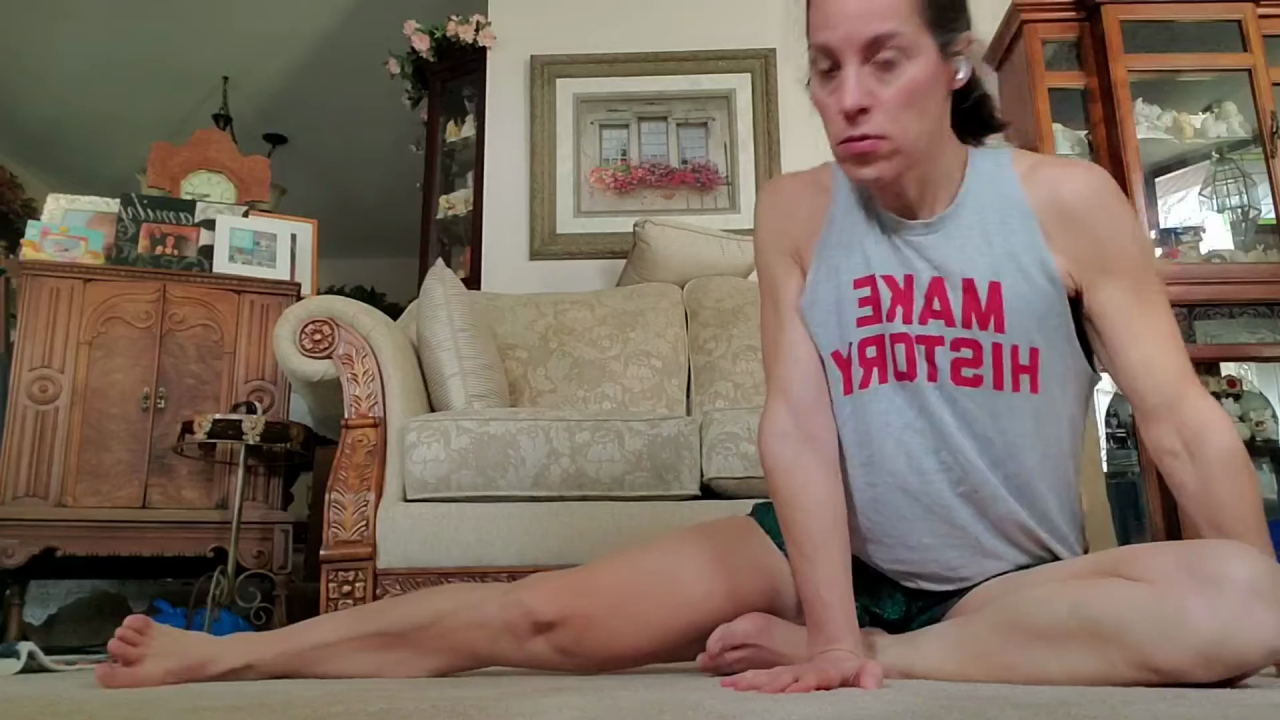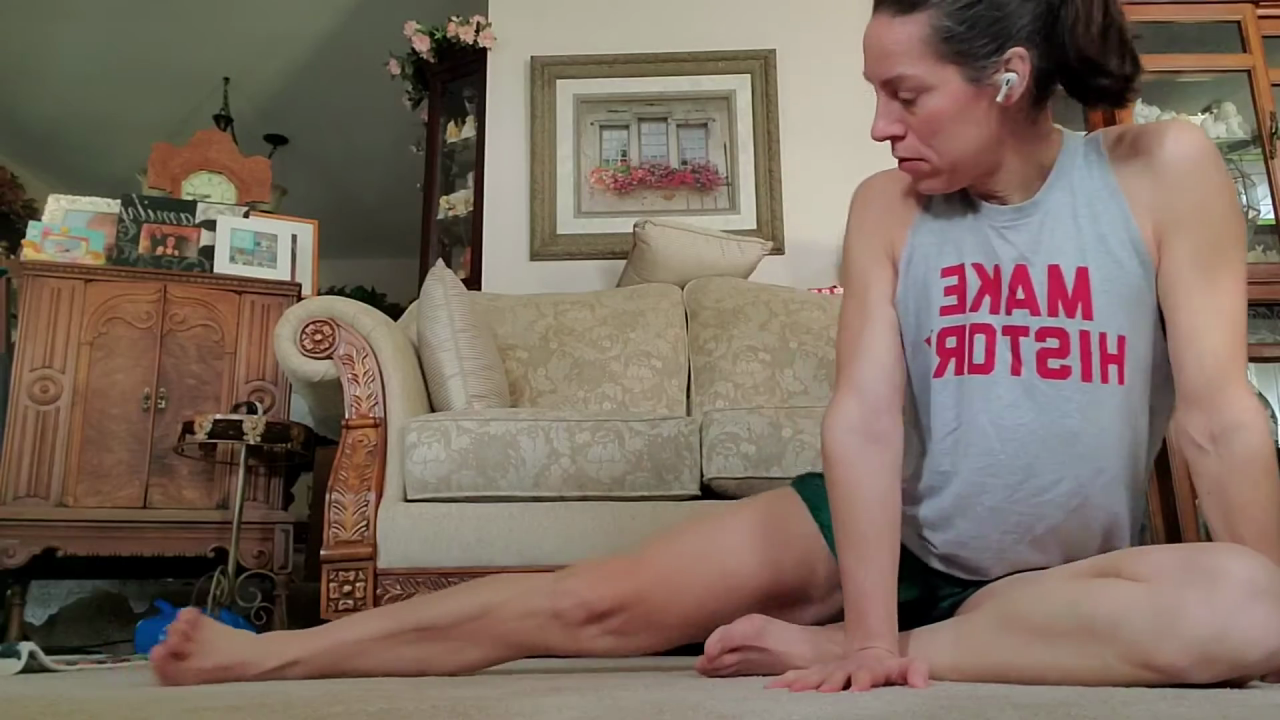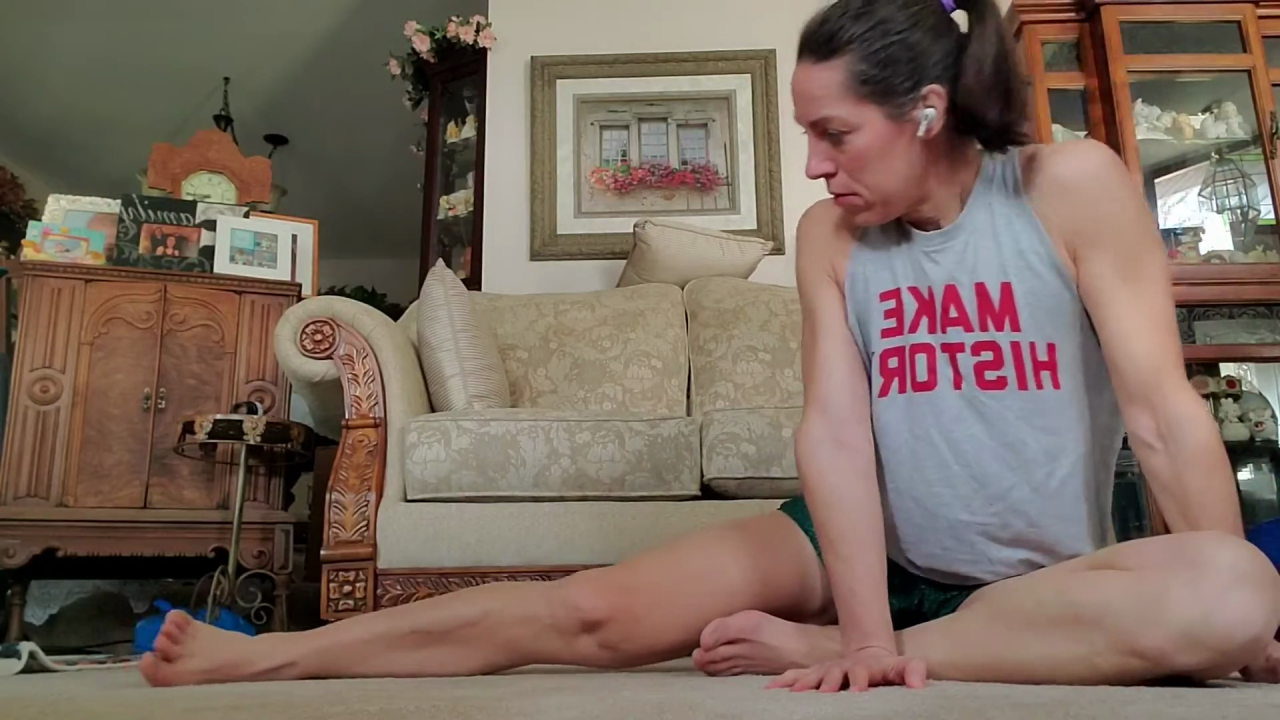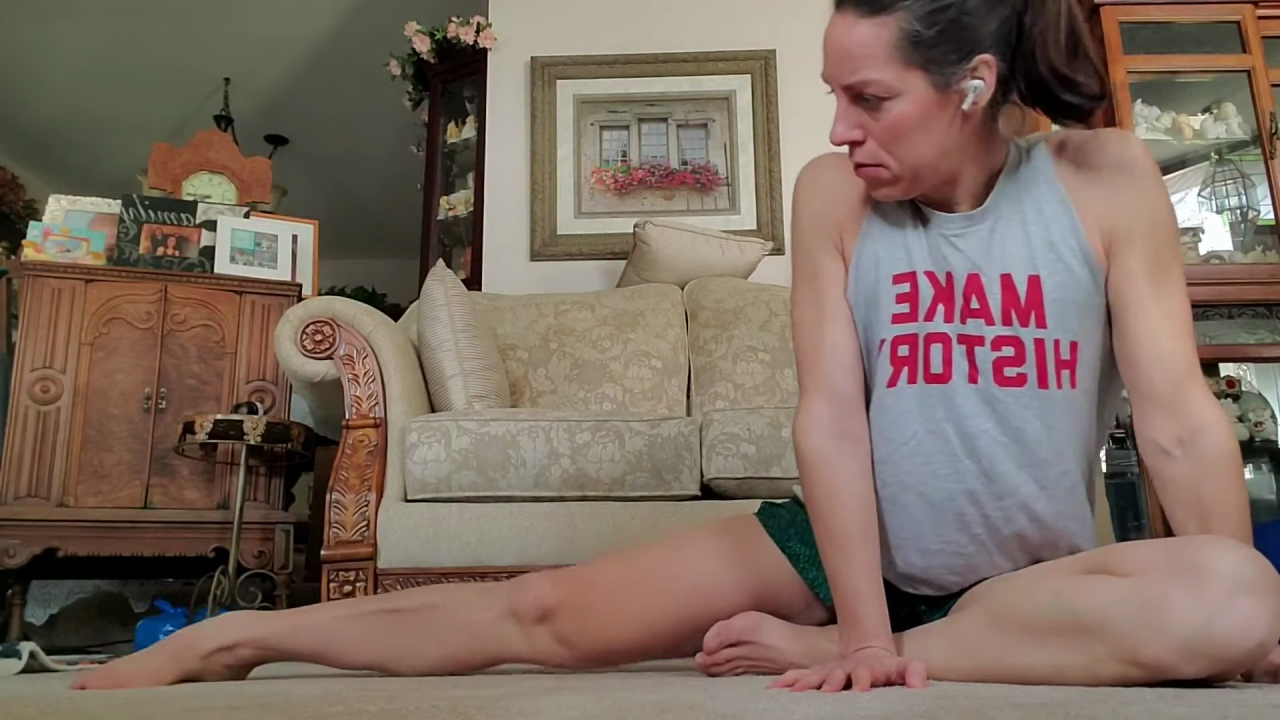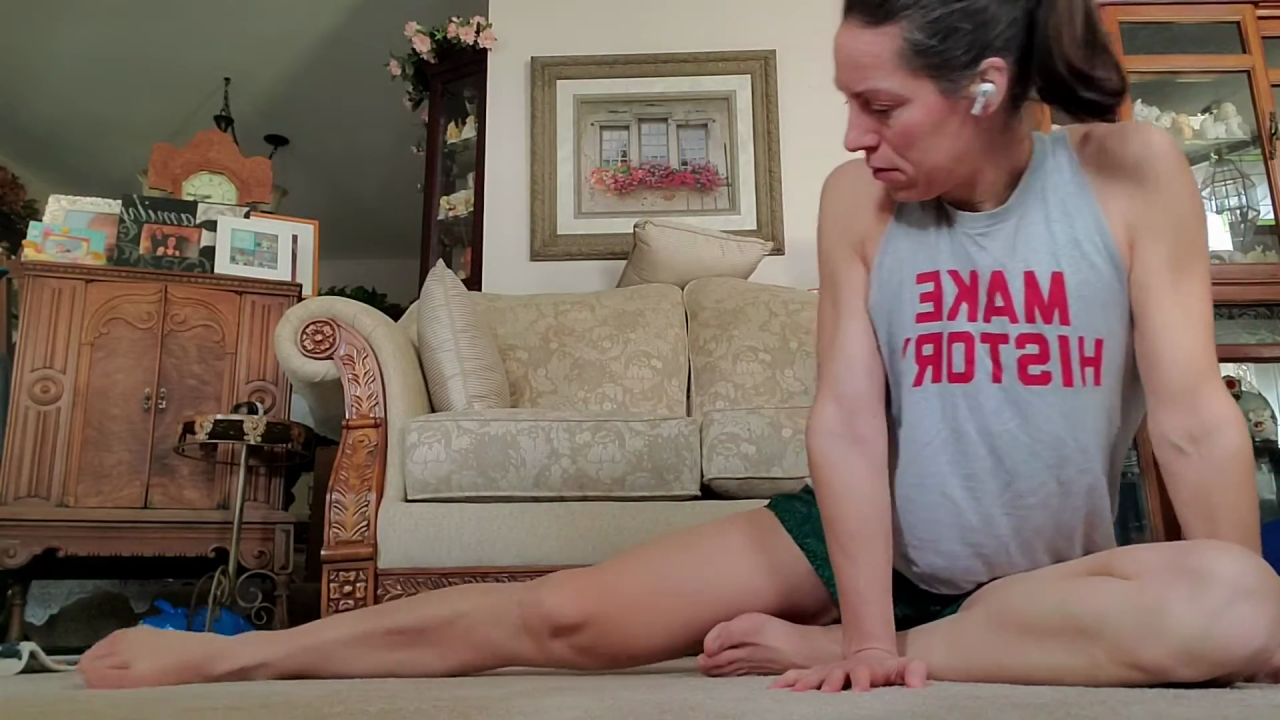
dt=0.7s
person 1, frame 1
left shoulder: (1067, 200)
right shoulder: (794, 209)
left elbow: (1183, 426)
right elbow: (795, 428)
right wrist: (833, 629)
left hip: (1016, 580)
right hip: (839, 545)
right knee: (549, 615)
left ankle: (884, 655)
right ankle: (221, 656)
person 1, frame 2
left shoulder: (1165, 171)
right shoulder: (885, 207)
right elbow: (863, 416)
right wrist: (870, 628)
left hip: (1048, 582)
right hip: (885, 526)
right knee: (599, 598)
left ankle: (818, 648)
right ankle: (266, 654)
person 1, frame 3
left shoulder: (1076, 186)
right shoulder: (829, 237)
left elbow: (1163, 411)
right elbow: (833, 431)
right wrist: (867, 629)
left hip: (1039, 583)
right hip: (874, 547)
right knee: (588, 612)
left ankle: (814, 649)
right ankle: (264, 656)
person 1, frame 4
left shoulder: (1103, 179)
right shoulder: (832, 193)
left elbow: (1179, 420)
right elbow: (829, 417)
right wrist: (865, 628)
left hip: (1027, 579)
right hip: (846, 541)
right knee: (543, 610)
left ankle: (811, 655)
right ankle: (226, 640)
person 1, frame 5
left shoulder: (1127, 172)
right shoulder: (857, 199)
right elbow: (846, 419)
right wrist: (871, 627)
left hip: (1040, 578)
right hip: (865, 537)
right knee: (565, 613)
left ankle: (815, 653)
right ankle: (233, 656)
